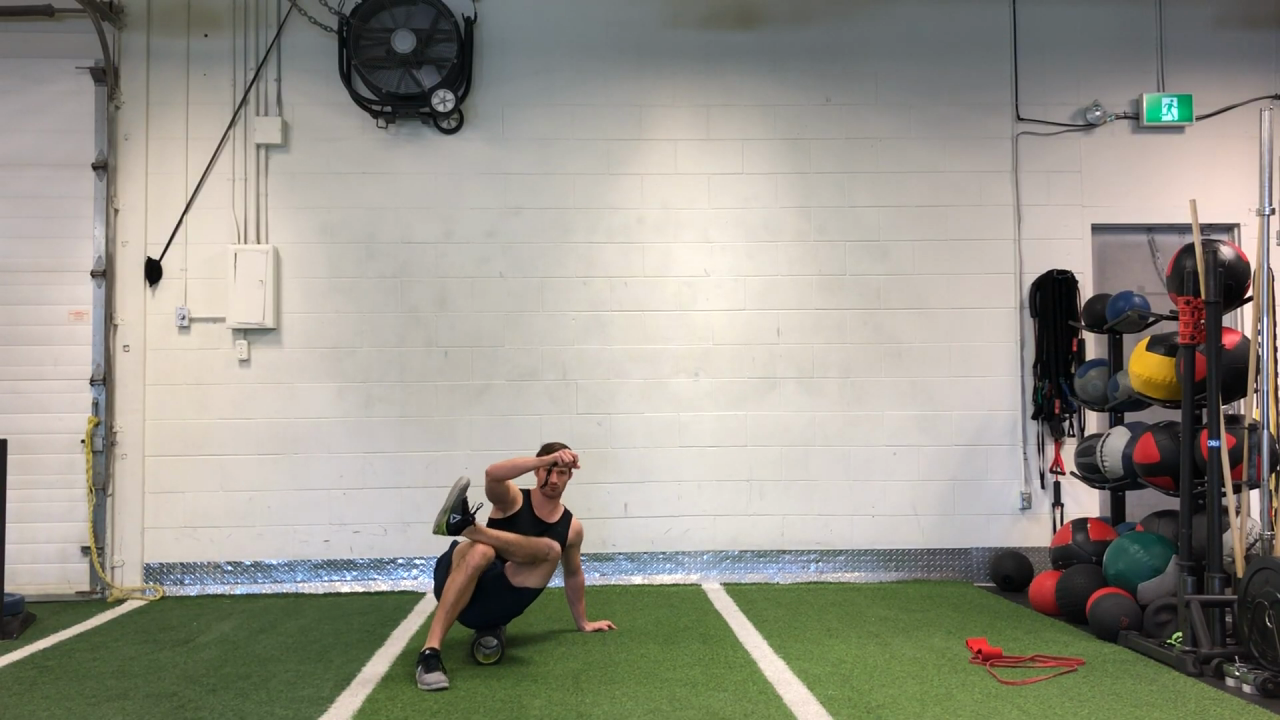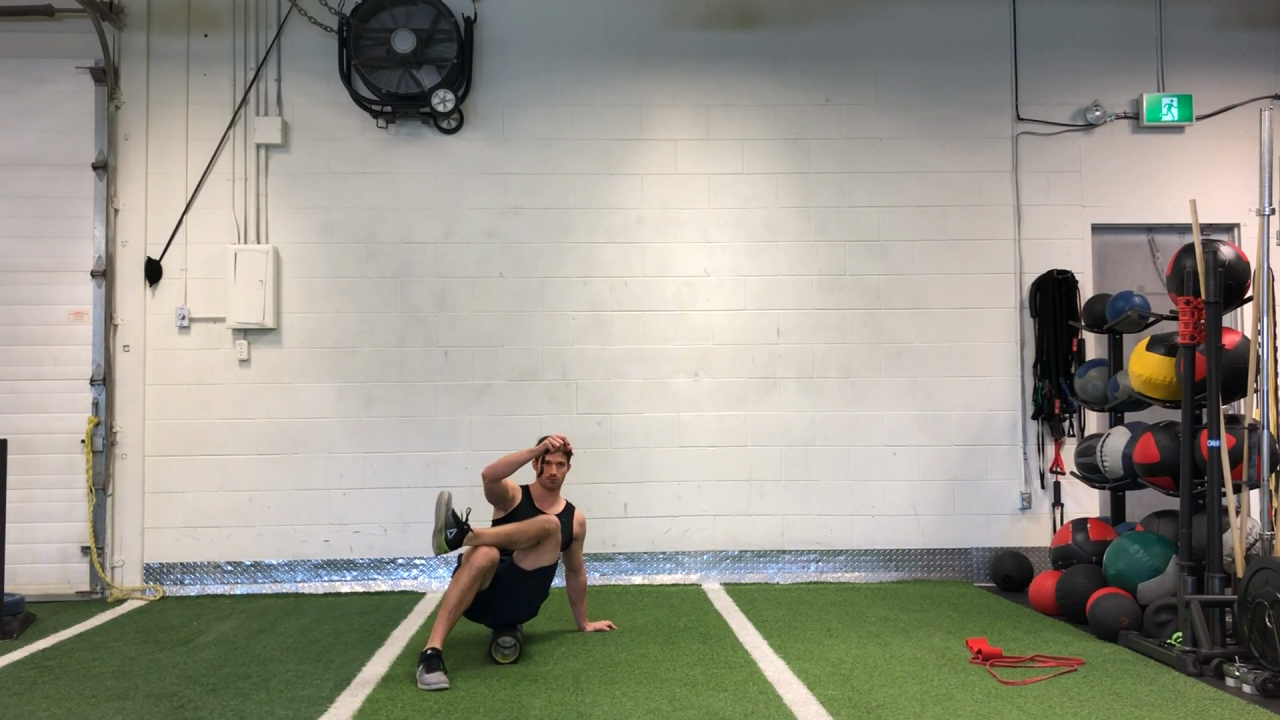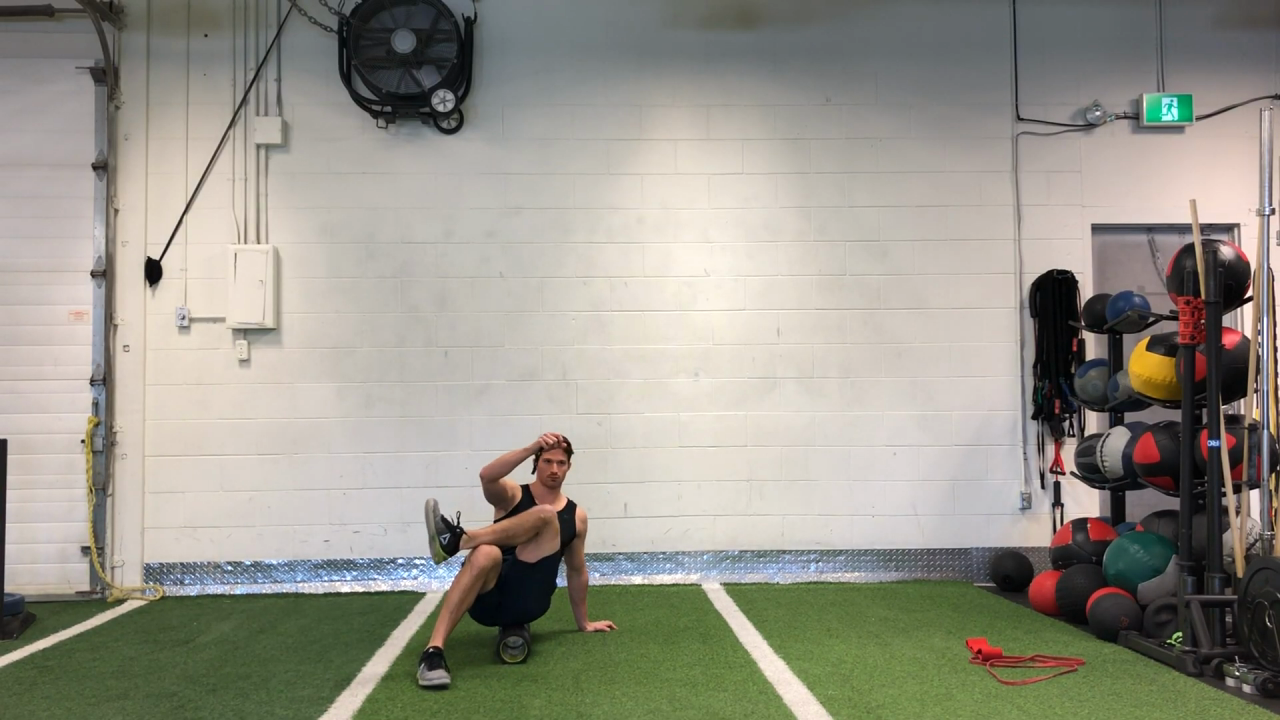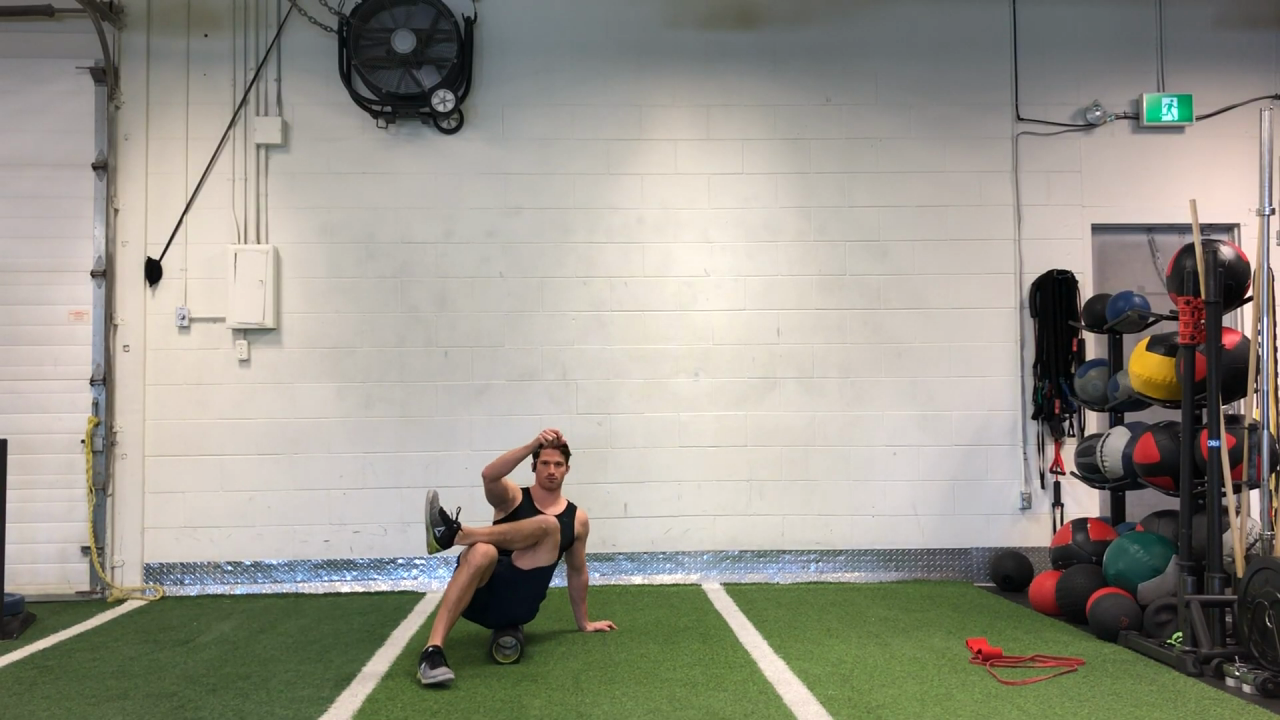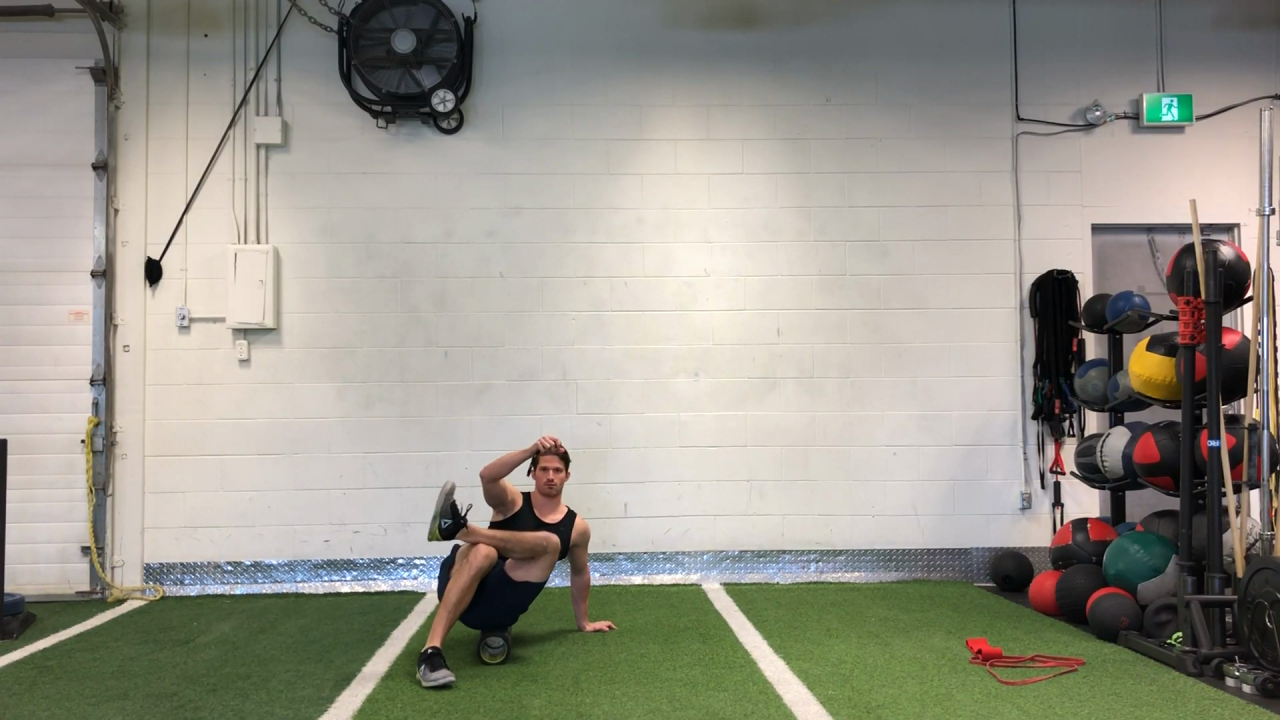
dt=0.2s
person 1, frame 1
left shoulder: (572, 527)
right shoulder: (513, 500)
left elbow: (573, 575)
right elbow: (493, 474)
left wrist: (583, 622)
right wrist: (548, 460)
left hip: (490, 610)
right hip: (456, 580)
left knee: (551, 550)
right knee: (480, 551)
right ankle: (430, 652)
person 1, frame 2
left shoulder: (574, 520)
right shoulder: (512, 496)
left elbow: (575, 573)
right elbow: (489, 476)
left wrist: (583, 623)
right wrist: (539, 449)
left hip: (515, 606)
right hip: (480, 593)
left knee: (550, 525)
right knee: (484, 553)
right ankle: (432, 652)
person 1, frame 3
left shoulder: (576, 516)
right shoulder: (512, 495)
left elbow: (577, 572)
right elbow: (487, 476)
left wrist: (584, 623)
right wrist: (534, 446)
left hip: (527, 602)
right hip: (488, 596)
left knee: (546, 515)
right knee: (486, 554)
right ankle: (434, 652)
person 1, frame 4
left shoulder: (577, 519)
right shoulder: (512, 497)
left elbow: (577, 572)
right elbow: (489, 476)
left wrist: (584, 622)
right wrist: (533, 445)
left hip: (517, 604)
right hip: (482, 594)
left knee: (549, 525)
right knee: (483, 552)
right ankle: (433, 651)
person 1, frame 5
left shoulder: (577, 527)
right shoulder: (512, 501)
left elbow: (580, 573)
right elbow: (487, 476)
left wrist: (583, 622)
right wrist: (532, 450)
left hip: (498, 609)
right hip: (466, 587)
left knee: (550, 543)
right knee: (482, 553)
right ankle: (431, 651)
